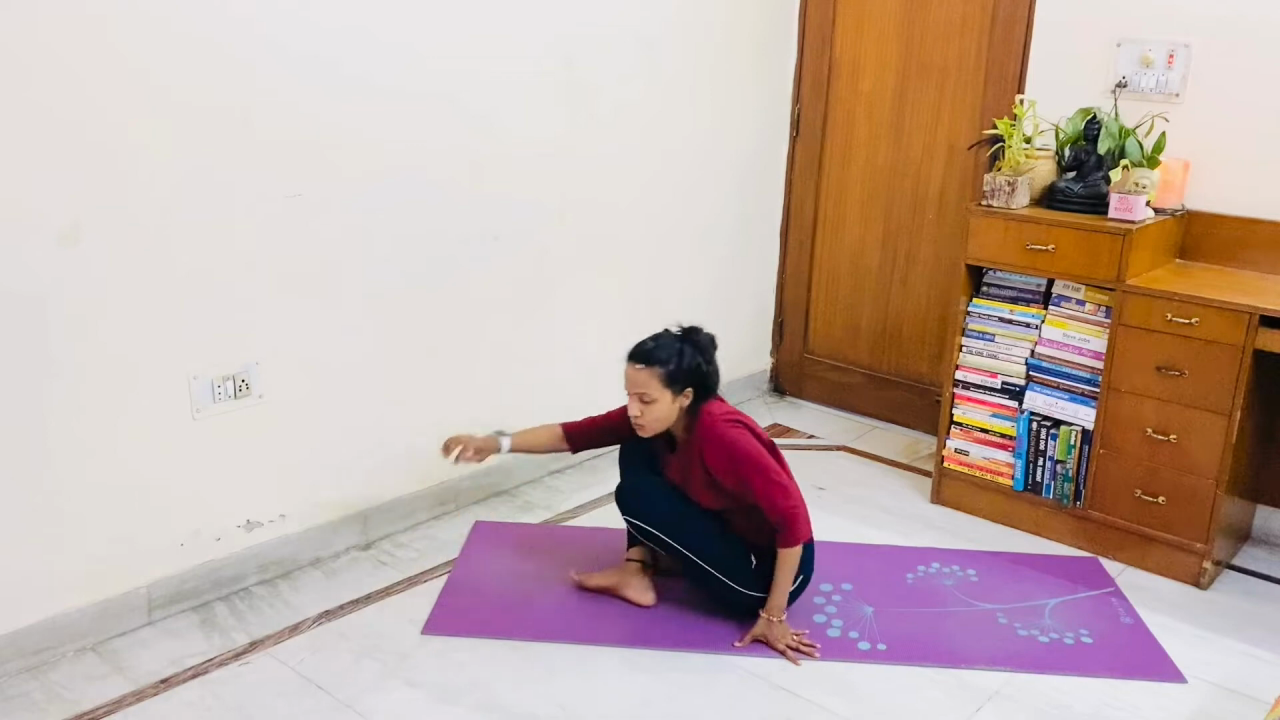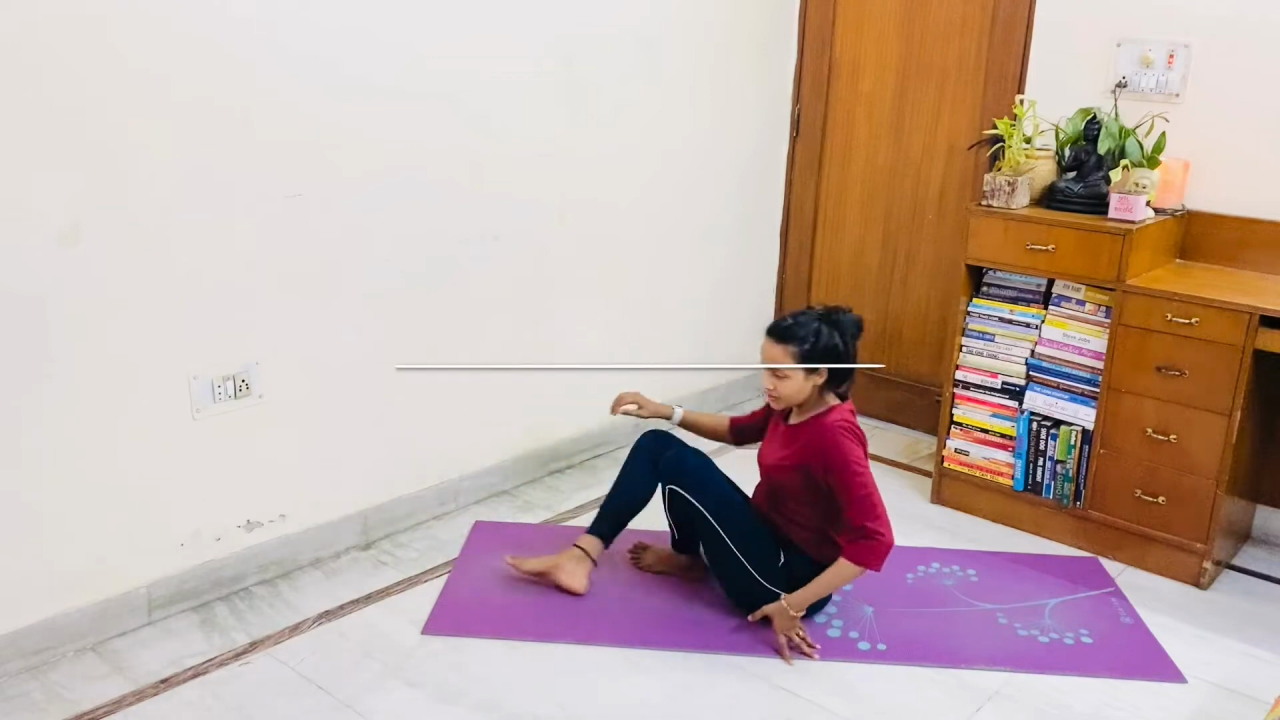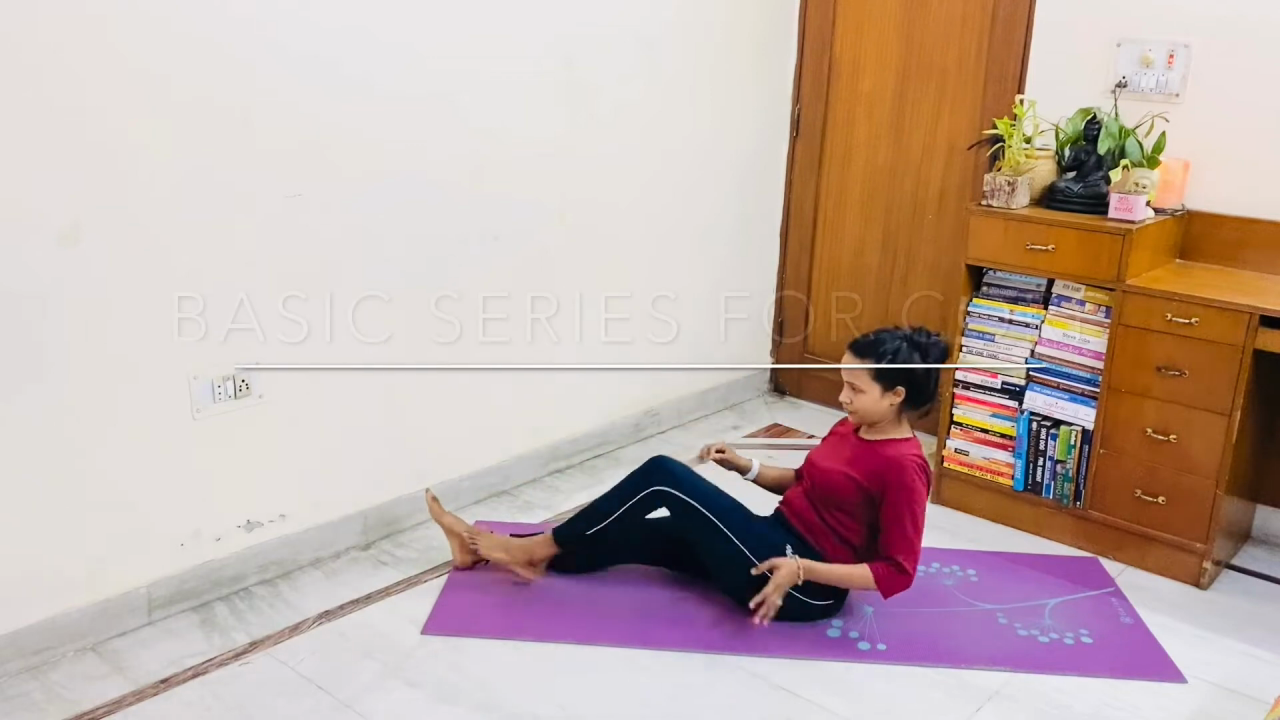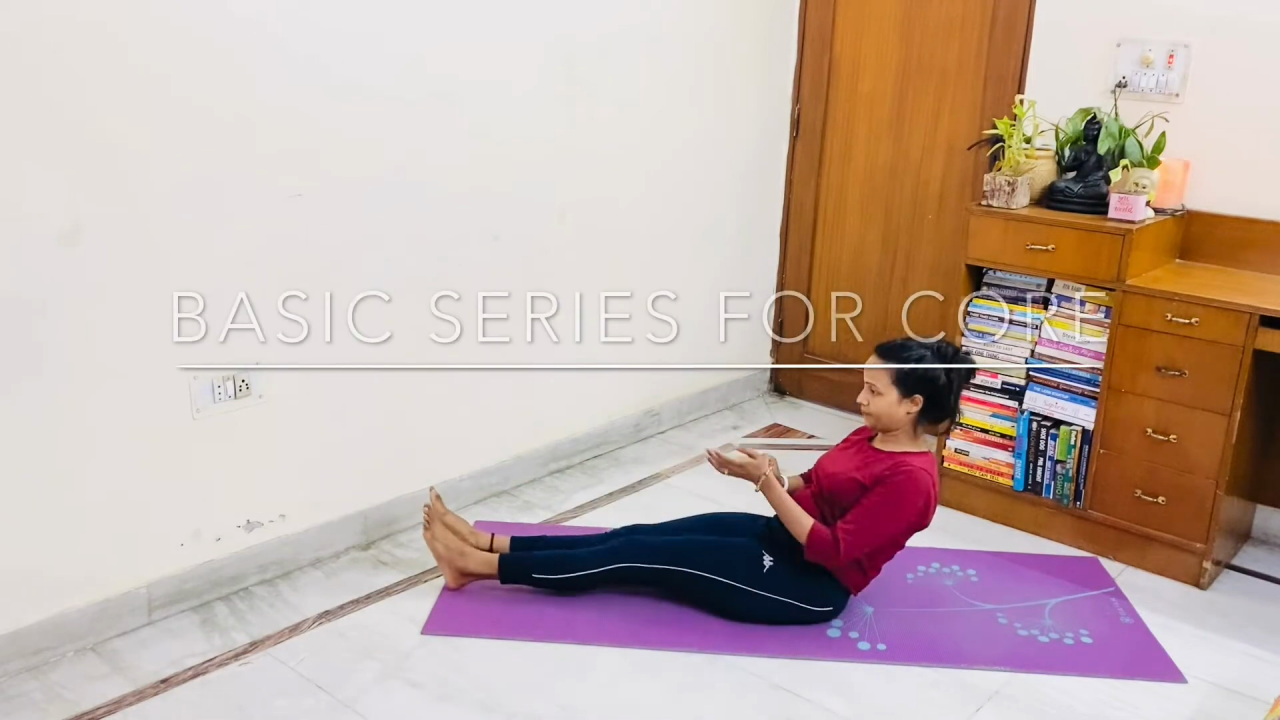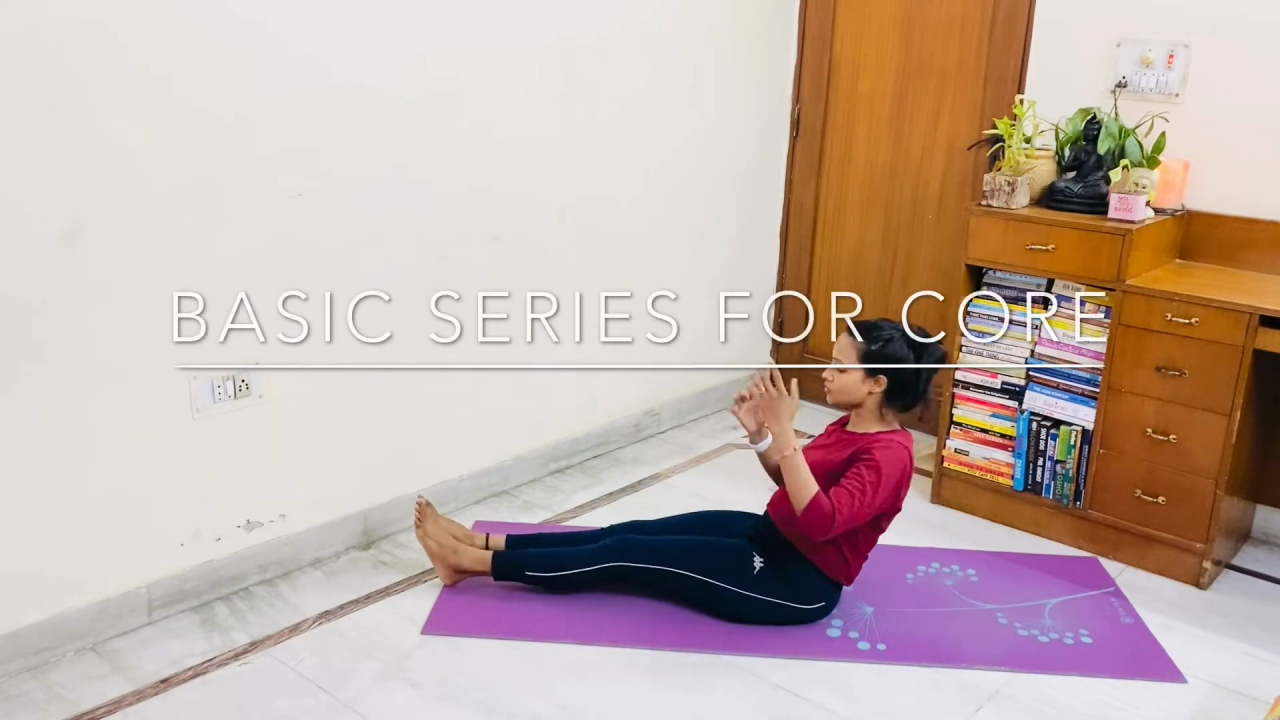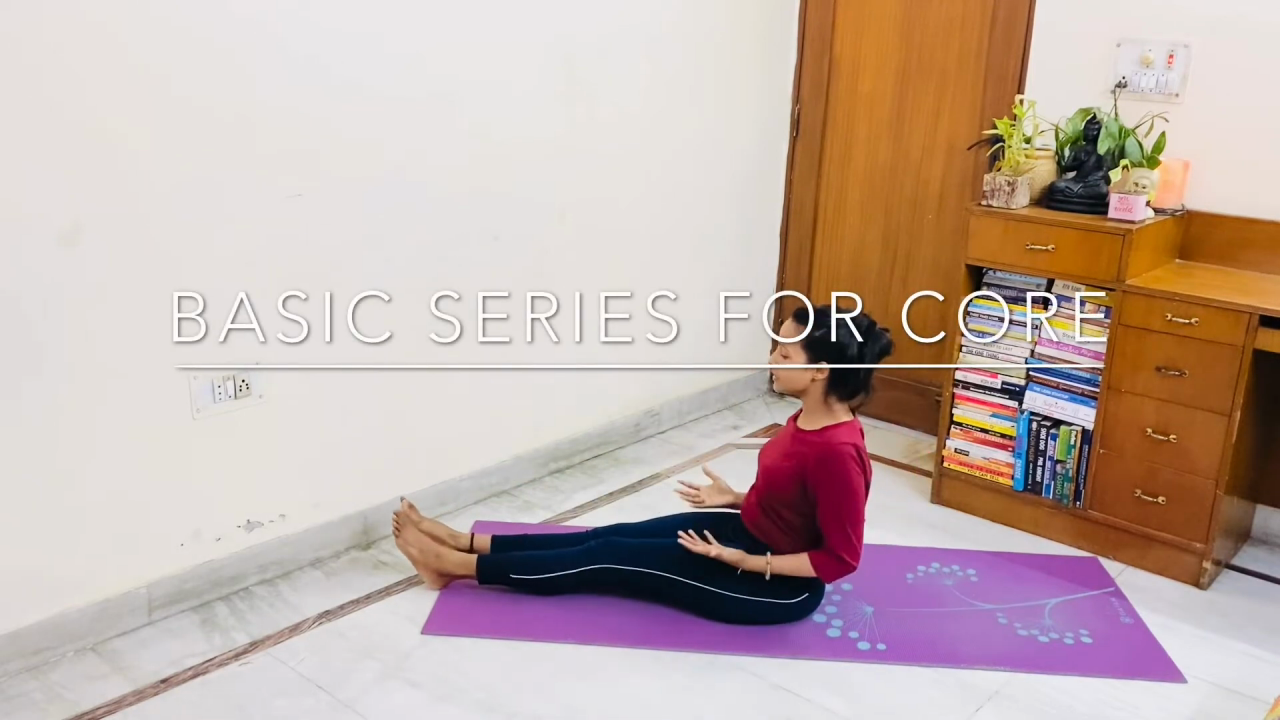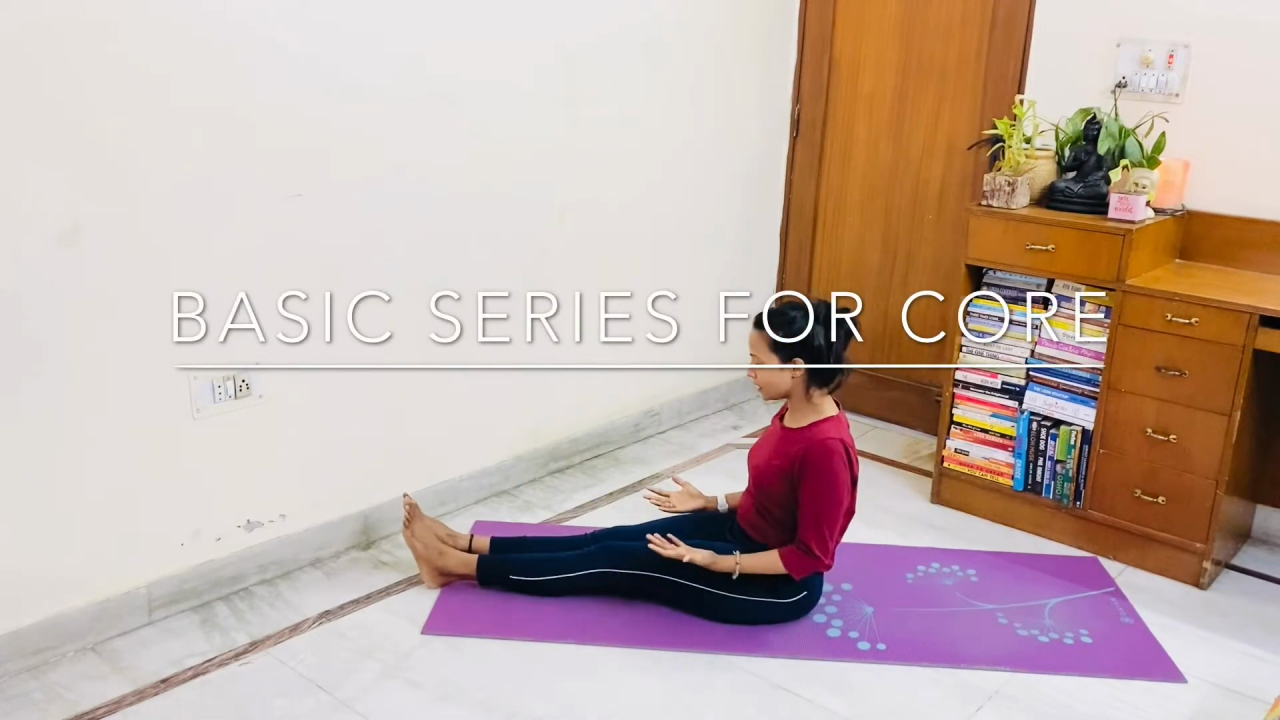
dt=0.4s
person 1, frame 1
left shoulder: (723, 433)
right shoulder: (651, 418)
left elbow: (793, 520)
right elbow: (574, 434)
left wrist: (773, 616)
right wrist: (498, 443)
left hip: (764, 575)
right hip: (732, 533)
left knee: (636, 494)
right knee: (636, 451)
left ankle: (639, 569)
right ankle: (640, 567)
person 1, frame 2
left shoulder: (834, 436)
right shoulder: (794, 404)
left elbow: (874, 541)
right elbow: (736, 431)
left wrist: (793, 607)
right wrist: (669, 413)
left hip: (788, 576)
right hip: (765, 533)
left knee: (678, 464)
right knee: (653, 444)
left ankle: (684, 557)
right ankle: (581, 556)
person 1, frame 3
left shoulder: (902, 467)
right shoulder: (852, 427)
left elbow: (896, 573)
left wrist: (803, 571)
right wrist: (744, 465)
left hip: (809, 584)
right hip: (777, 541)
left knee: (663, 477)
right knee: (626, 535)
left ankle: (538, 550)
right ankle: (484, 544)
person 1, frame 4
left shoulder: (911, 479)
right shoulder: (871, 436)
left elbow: (832, 551)
left wrist: (768, 487)
right wrist: (775, 478)
left hip: (807, 588)
right hip: (777, 540)
left knee: (634, 560)
right knee: (635, 538)
left ankle: (478, 564)
right ankle: (488, 545)
person 1, frame 5
left shoulder: (887, 454)
right shoulder: (853, 425)
left elbow: (820, 520)
right elbow: (790, 480)
left wrist: (783, 434)
right wrist: (761, 434)
left hip: (798, 585)
right hip: (770, 539)
left knee: (629, 556)
right knee: (633, 534)
left ankle: (473, 563)
right ankle: (481, 544)
person 1, frame 6
left shoulder: (837, 450)
right shoulder: (811, 417)
left elbow: (840, 559)
left wrist: (746, 561)
right wrist: (735, 497)
left hip: (781, 589)
right hip: (752, 536)
left knee: (612, 557)
right knee: (613, 537)
left ankle: (456, 565)
right ankle: (467, 543)
person 1, frame 7
left shoulder: (825, 446)
right shoulder: (796, 413)
left elbow: (810, 557)
left wrist: (716, 563)
right wrist: (712, 502)
left hip: (778, 586)
right hip: (745, 533)
left knee: (612, 560)
right knee: (610, 540)
left ankle: (457, 565)
right ankle: (466, 544)
